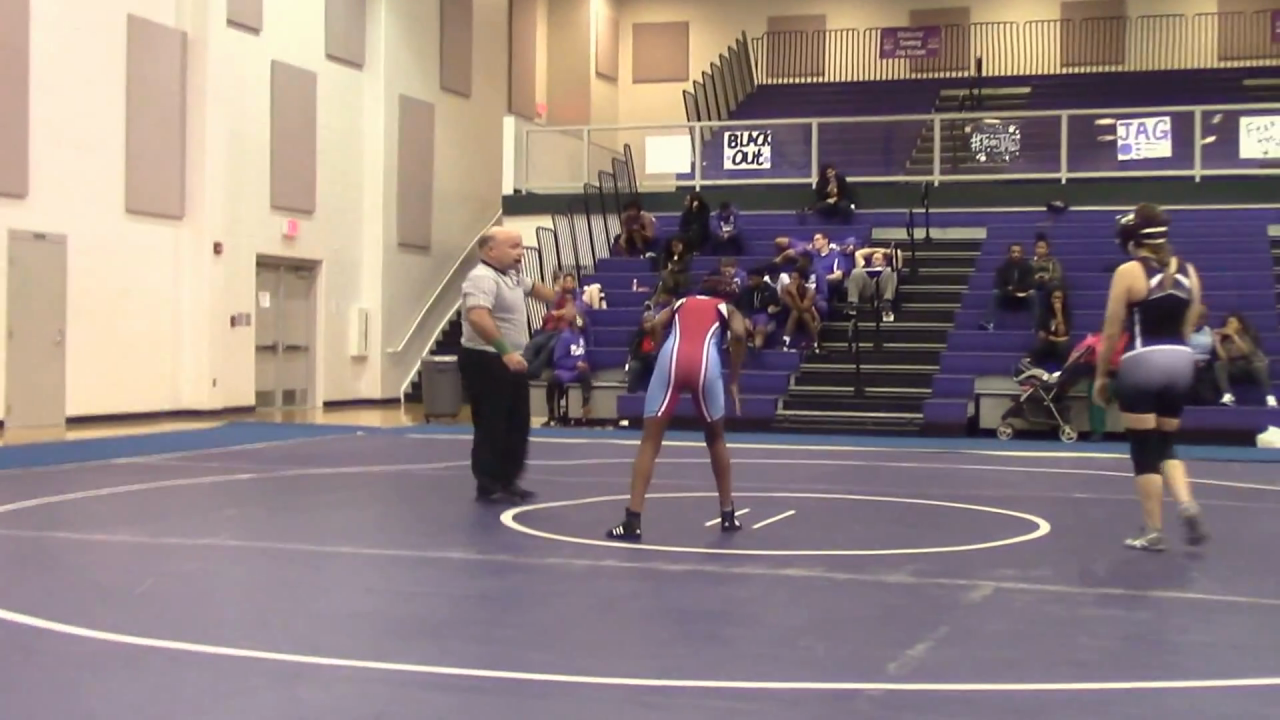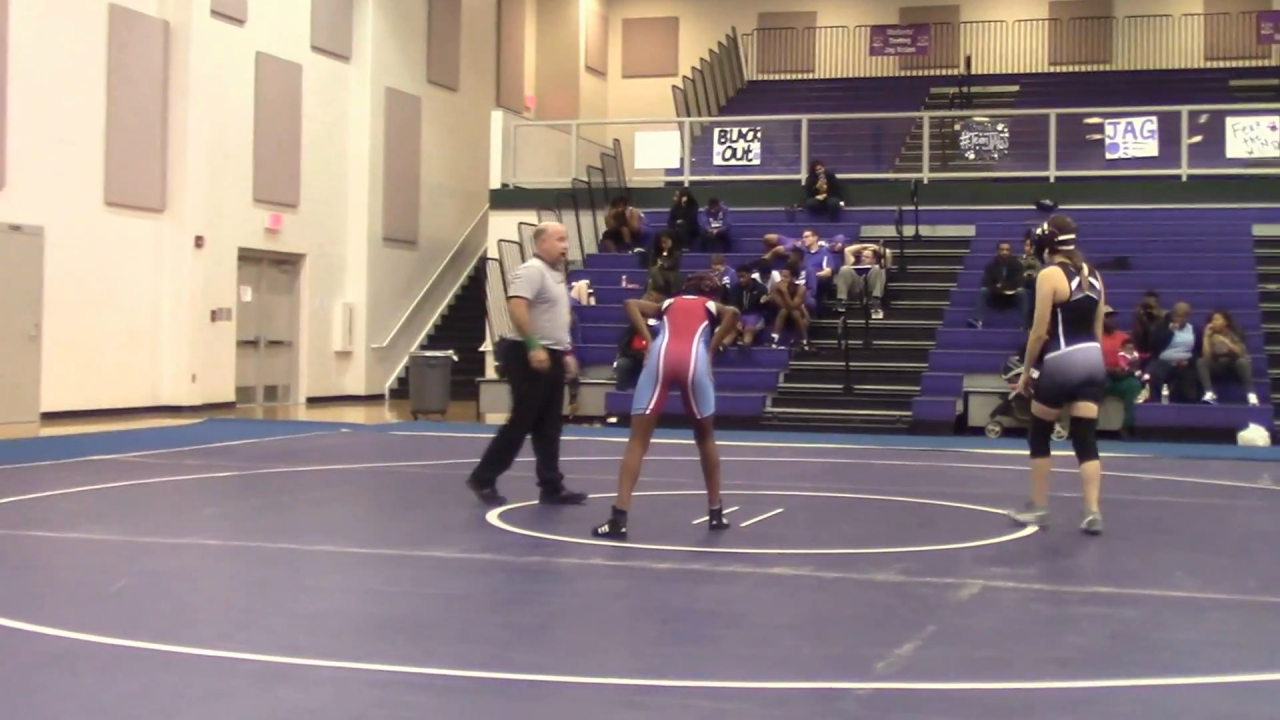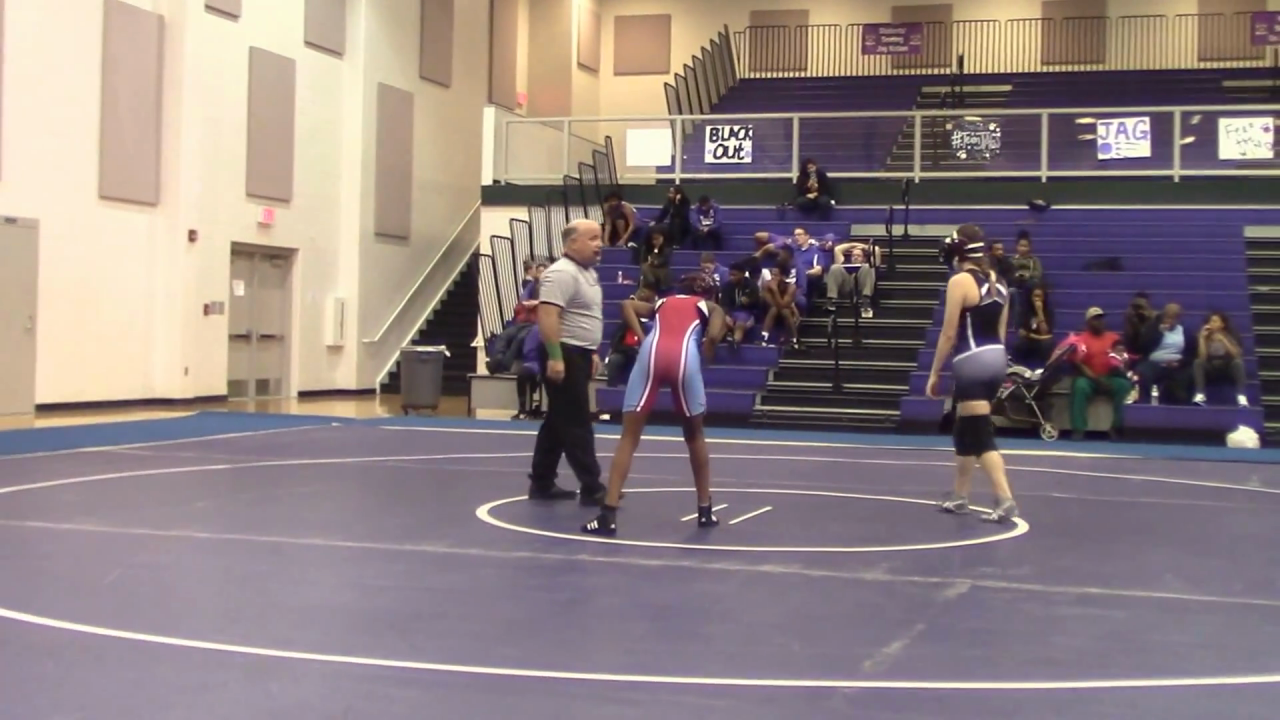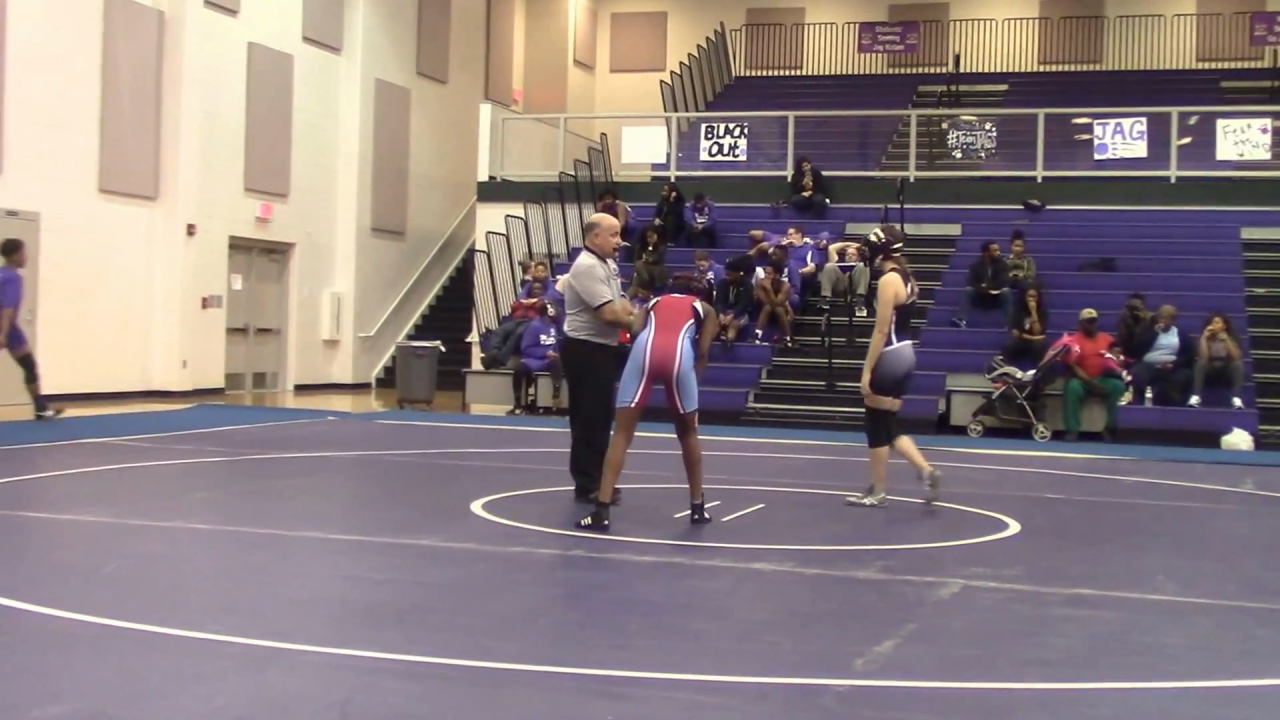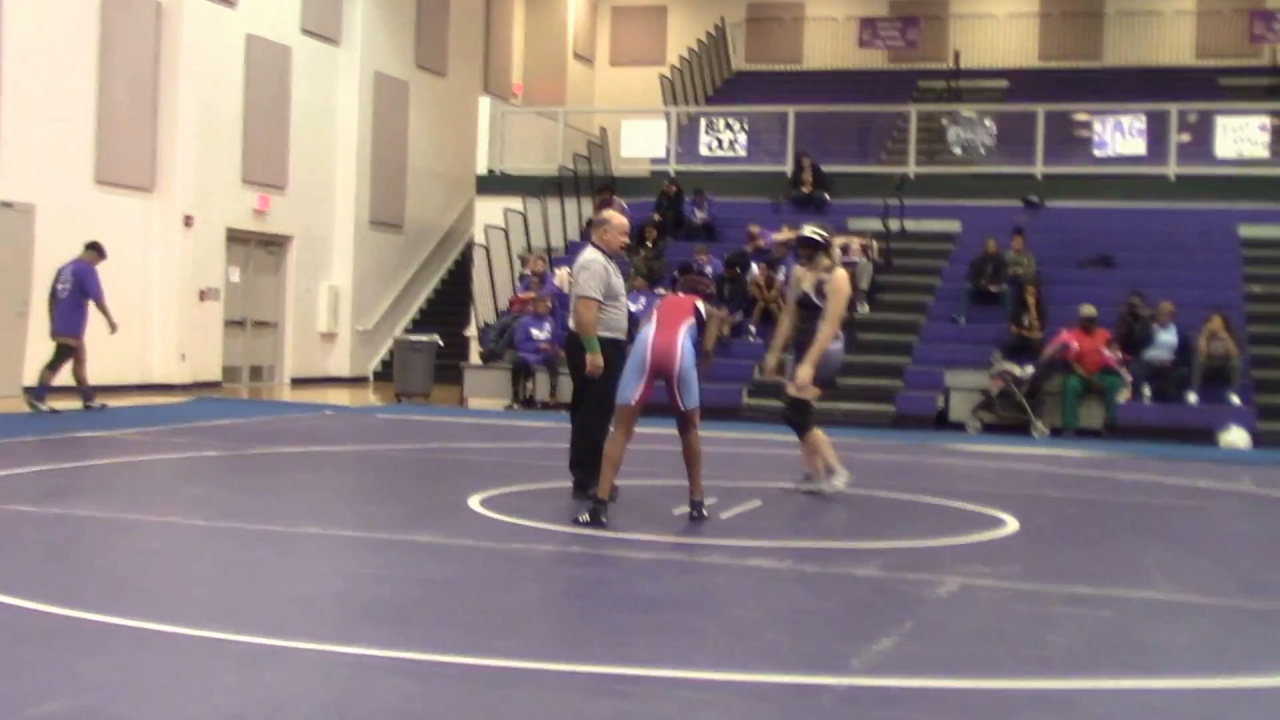
dt=0.7s
person 1, frame 1
left shoulder: (1127, 272)
right shoulder: (1187, 271)
left elbow: (1111, 332)
right elbow: (1187, 329)
left wrist: (1101, 375)
left hip: (1142, 364)
right hip: (1180, 364)
left knee: (1142, 452)
right knee: (1163, 447)
left ankle: (1153, 531)
right ankle: (1187, 505)
person 1, frame 2
left shoulder: (1049, 275)
right shoulder: (1092, 275)
left elbow: (1040, 332)
right elbow: (1098, 328)
left wrist: (1026, 371)
left hip: (1062, 362)
right hip: (1093, 359)
left knee: (1039, 437)
right knee: (1086, 441)
left ankle: (1039, 507)
right ankle: (1093, 512)
person 1, frame 3
left shoulder: (960, 281)
right shoulder: (997, 281)
left elbow: (949, 334)
right elbow: (1000, 331)
left wrist: (934, 373)
left hip: (971, 363)
right hip: (996, 359)
left knee: (980, 436)
right knee: (965, 431)
left ankle: (1005, 499)
right ankle: (959, 497)
person 1, frame 4
left shoulder: (888, 280)
right shoulder: (905, 277)
left elbow: (881, 331)
left wrist: (866, 370)
left hip: (890, 358)
right hip: (904, 354)
left knee: (878, 427)
right knee: (886, 425)
left ankle: (877, 491)
right ankle: (926, 471)
person 1, frame 5
left shoulder: (837, 277)
right shoulder: (799, 273)
left elbow: (830, 326)
right elbow: (789, 317)
left wrist: (808, 365)
right wrist: (773, 354)
left hip: (823, 352)
right hip: (802, 350)
left knee: (796, 412)
right knee: (799, 413)
left ankle: (834, 468)
right ankle: (815, 476)
person 2, frame 1
left shoulder: (512, 274)
right shoulder: (481, 278)
left elbow: (533, 287)
right elbow: (478, 317)
right wrist: (506, 351)
left hip: (511, 361)
right hip: (482, 361)
left knee: (519, 424)
right knee: (491, 426)
left ankle: (506, 480)
right ankle: (488, 487)
person 2, frame 2
left shoulder: (556, 274)
right shoulder: (532, 270)
right elbow: (517, 308)
left wrist: (566, 354)
right wrist: (534, 347)
left hip: (550, 358)
right hip: (528, 356)
left knee: (550, 425)
right knee: (522, 420)
left ankle: (551, 487)
right ankle: (483, 479)
person 2, frame 3
left shoulder: (589, 273)
right shoulder: (562, 273)
right elbow: (547, 316)
left wrist: (592, 353)
right wrist: (554, 356)
left hip: (578, 355)
right hip: (564, 356)
left knee: (558, 421)
right knee: (577, 423)
left ankle: (542, 483)
right ankle: (591, 488)
person 2, frame 4
left shoulder: (607, 264)
right shoulder: (588, 267)
left elbow: (619, 303)
right elbow: (609, 314)
left wrist: (637, 316)
left hip: (601, 350)
right hip: (586, 351)
left knee: (599, 418)
right knee: (590, 419)
left ankle: (594, 480)
right ankle: (587, 485)
person 2, frame 5
left shoulder: (605, 260)
right shoulder: (593, 261)
right elbow: (585, 309)
right wrist: (592, 351)
left hip: (607, 346)
right hip: (595, 348)
left knee: (598, 414)
right knee: (591, 415)
left ankle: (591, 476)
right ankle: (585, 481)
person 3, frame 1
left shoulder: (681, 303)
right shoulder: (728, 309)
left elbow: (657, 325)
right elbow: (739, 335)
right wrist: (733, 382)
left hip: (671, 359)
right hip: (705, 362)
left knee: (649, 443)
right knee: (716, 440)
left ankle: (632, 521)
right ankle: (728, 515)
person 3, frame 2
left shoulder: (668, 304)
right shoulder: (714, 307)
left elbow: (631, 304)
right elbow: (733, 314)
left wrist: (649, 341)
right wrist: (711, 351)
left hip: (661, 357)
right hip: (694, 359)
left knee: (637, 441)
right knee: (705, 439)
left ankle: (619, 519)
right ankle: (715, 513)
person 3, frame 3
left shoulder: (662, 303)
right shoulder: (711, 307)
left elbow: (627, 305)
right elbow: (712, 337)
left wrist: (643, 339)
right wrist: (700, 363)
left hip: (652, 353)
right hip: (685, 356)
left knee: (628, 438)
right knee: (695, 436)
left ankle: (608, 515)
right ankle: (705, 511)
person 3, frame 4
left shoulder: (655, 301)
right shoulder: (705, 309)
left elbow: (636, 330)
right elbow: (702, 351)
right wrist: (693, 378)
left hip: (646, 350)
right hip: (679, 353)
left knee: (621, 434)
right knee: (688, 434)
left ankle: (601, 511)
right ankle: (697, 507)
person 3, frame 5
left shoulder: (664, 301)
right shoulder: (709, 310)
right elbow: (707, 349)
right wrist: (695, 373)
left hip: (647, 345)
right hip: (680, 348)
left knee: (621, 431)
right knee: (689, 430)
left ankle: (599, 507)
right ankle: (697, 503)
